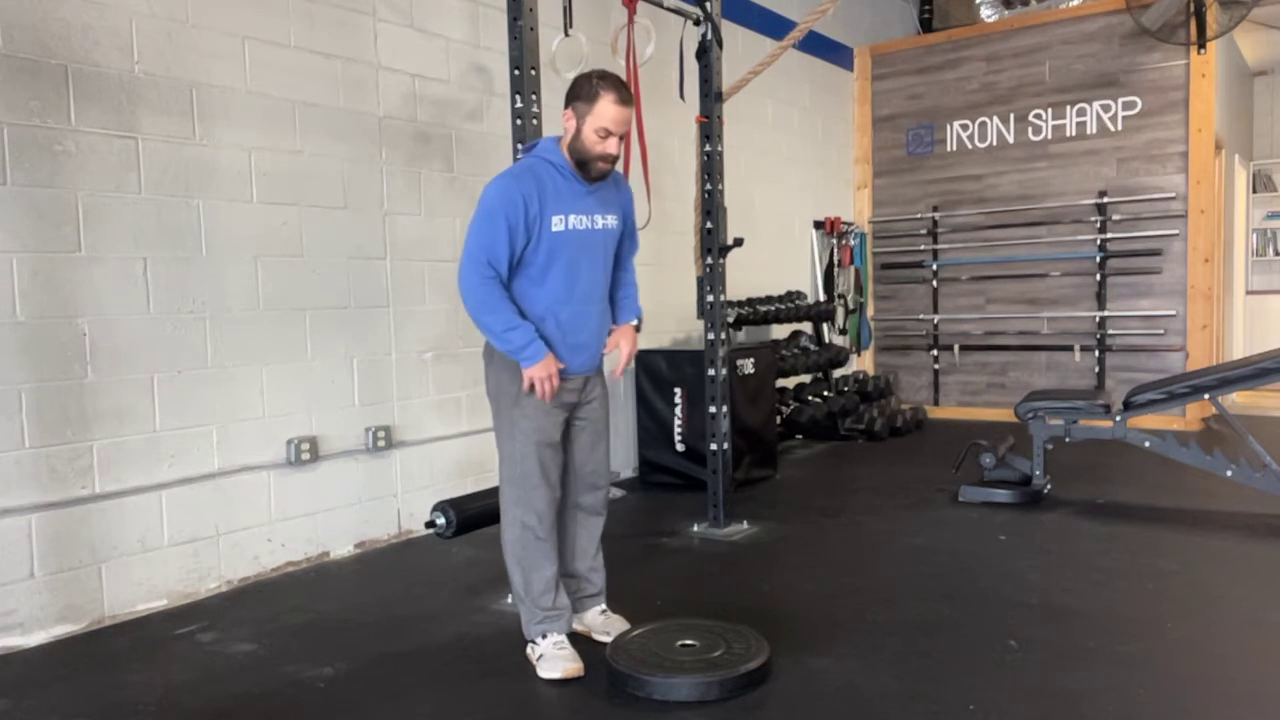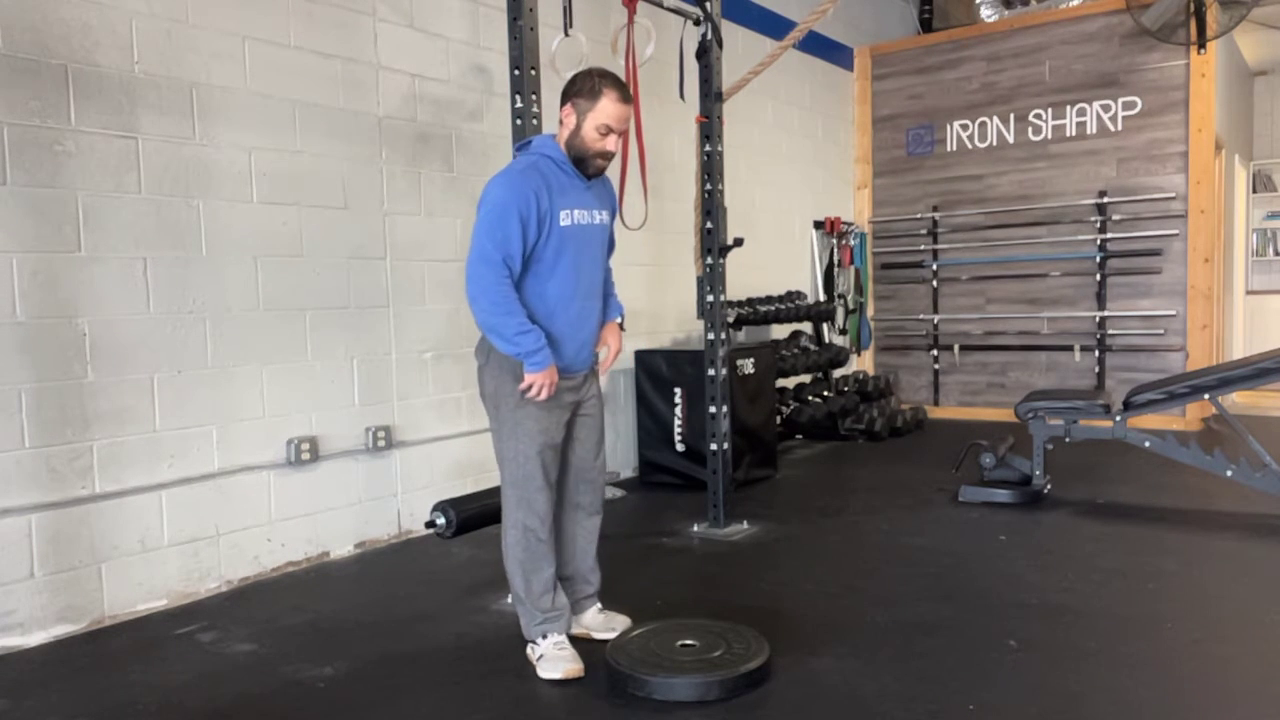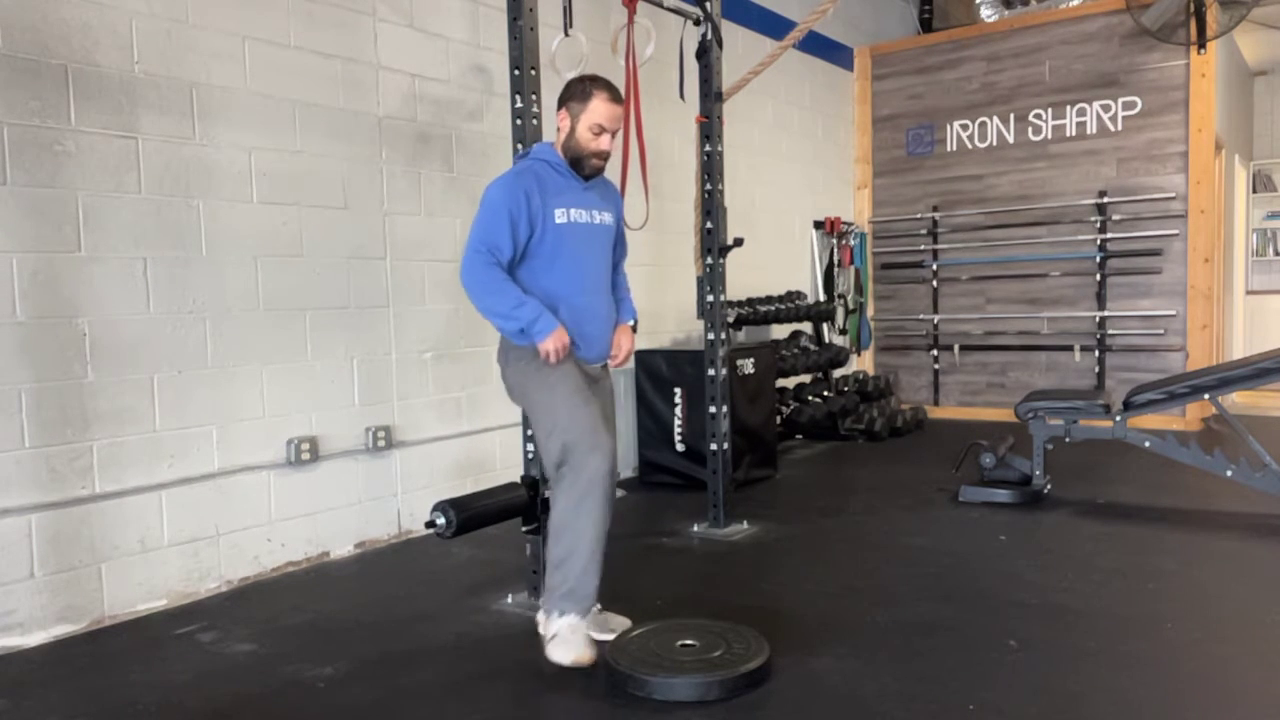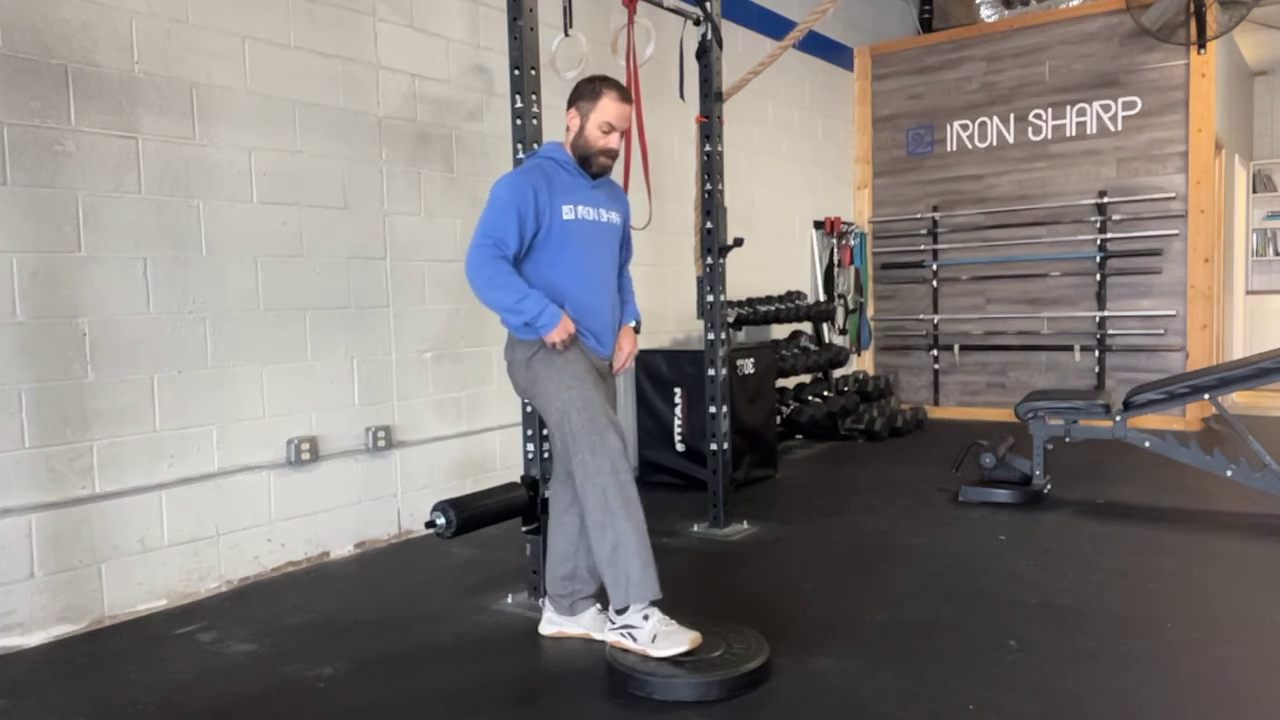
dt=0.4s
person 1, frame 1
left shoulder: (617, 192)
right shoulder: (516, 189)
right elbow: (478, 279)
left wrist: (627, 320)
right wrist: (529, 353)
left hip: (588, 371)
right hip: (528, 372)
left knee: (589, 493)
right knee: (534, 500)
left ankle: (586, 603)
right ankle: (545, 629)
person 1, frame 2
left shoulder: (601, 189)
right shoulder: (519, 185)
right elbow: (487, 281)
left wrist: (611, 317)
right wrist: (536, 358)
left hip: (581, 370)
right hip: (524, 372)
left knee: (584, 492)
right knee: (532, 502)
left ankle: (581, 604)
right ankle: (545, 631)
person 1, frame 3
left shoulder: (608, 195)
right shoulder: (518, 188)
right elbow: (479, 269)
left wrist: (625, 319)
right wrist: (540, 325)
left hip: (593, 362)
right hip: (539, 357)
left knee: (593, 477)
right knee: (589, 460)
left ankle: (577, 605)
right ankle: (563, 611)
person 1, frame 4
left shoulder: (615, 197)
right shoulder: (527, 184)
right elbow: (484, 264)
left wrist: (628, 322)
right wrist: (545, 315)
left hip: (599, 355)
right hip: (548, 349)
left knee: (579, 478)
right knee: (604, 458)
left ankle: (567, 606)
right ankle: (633, 611)
